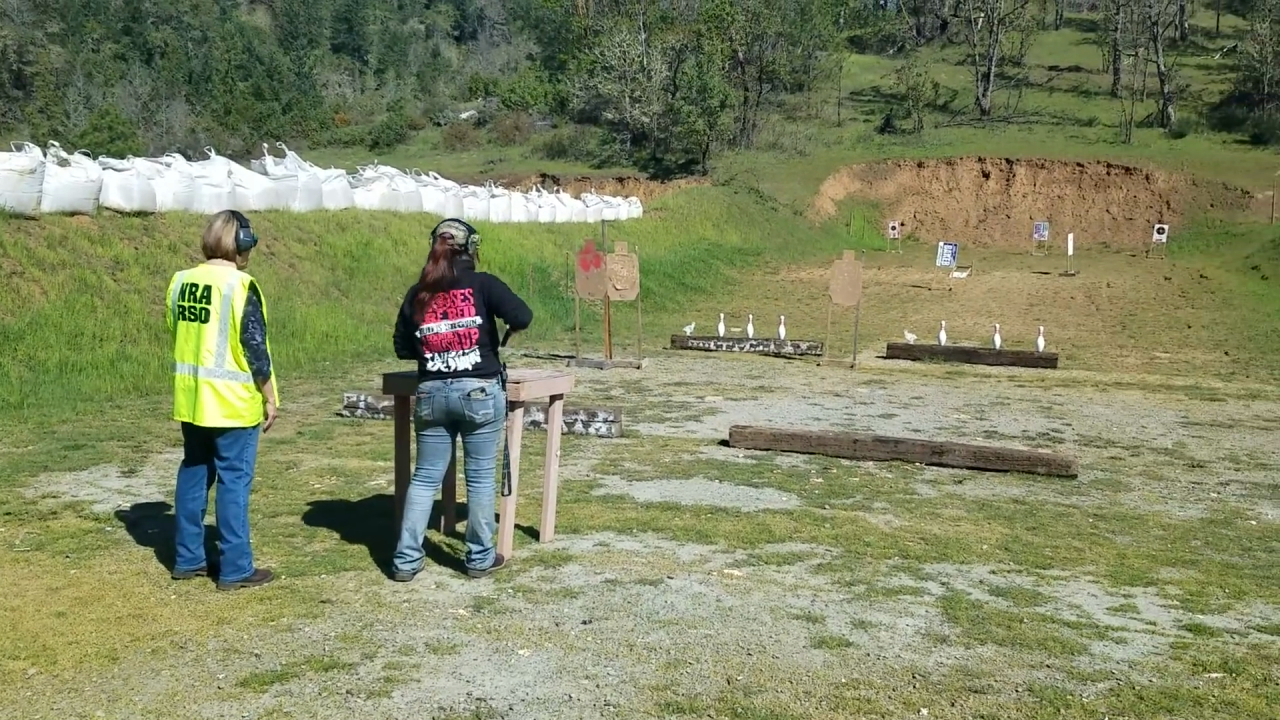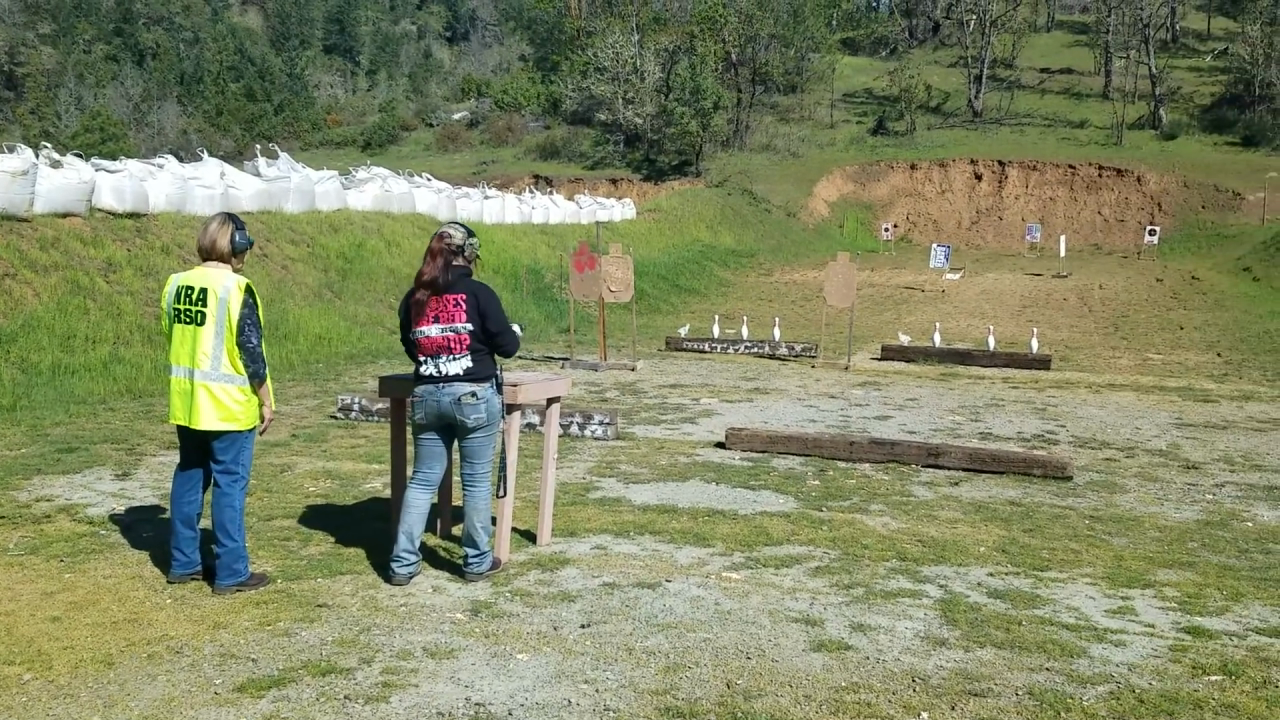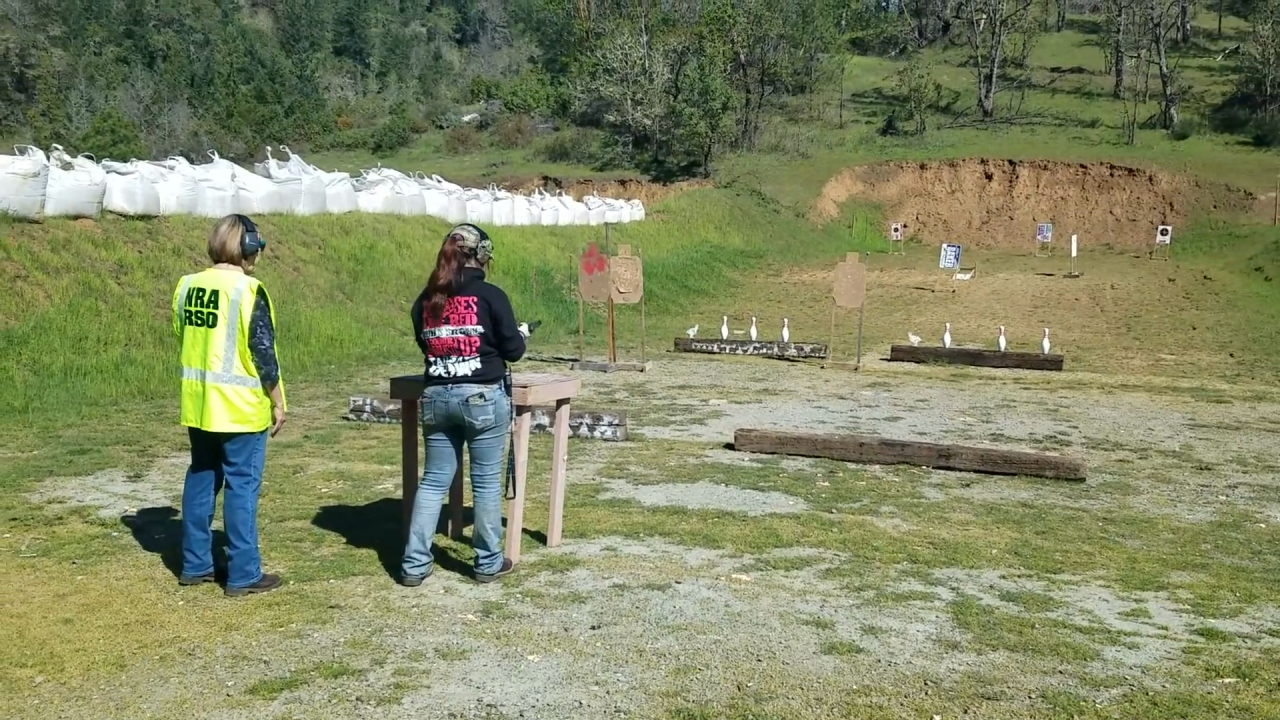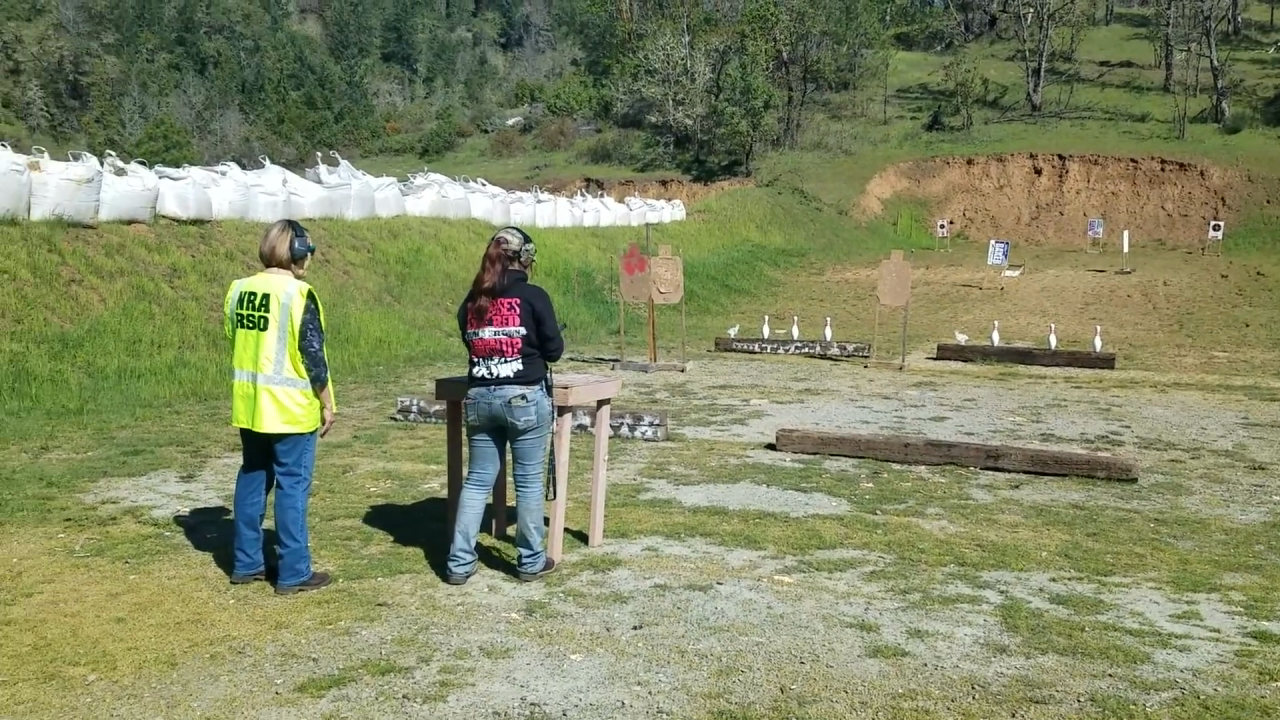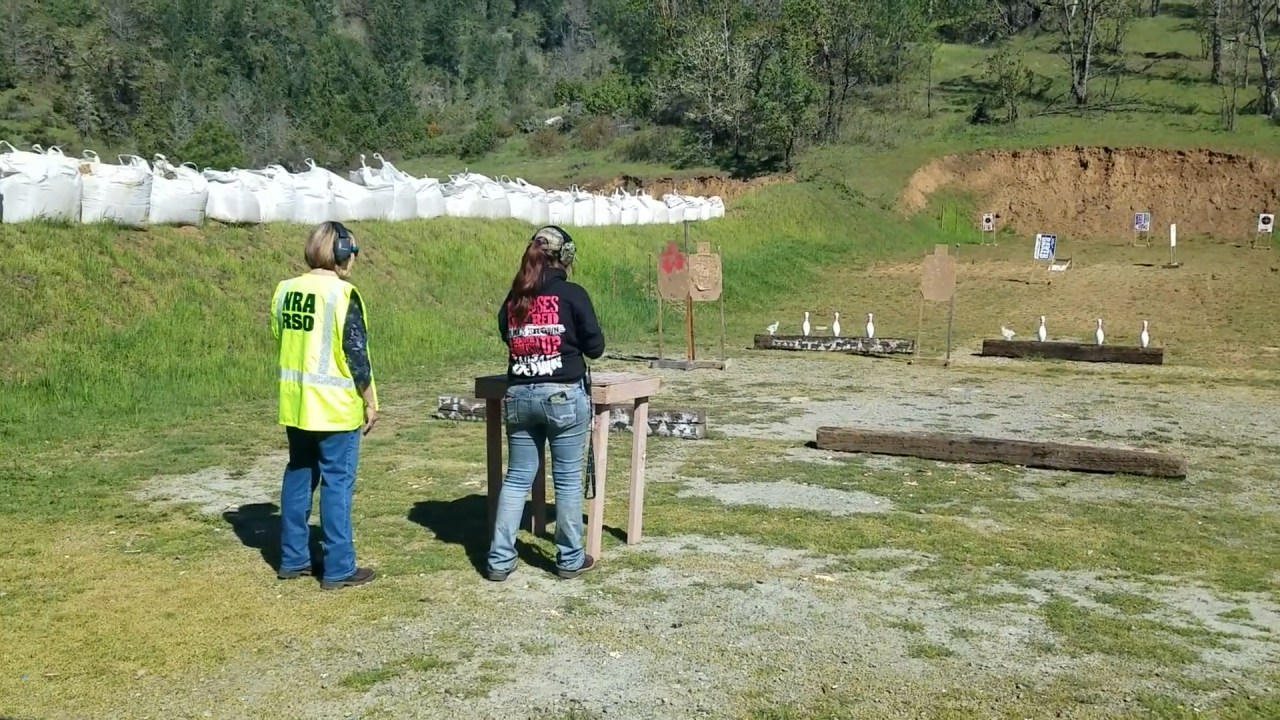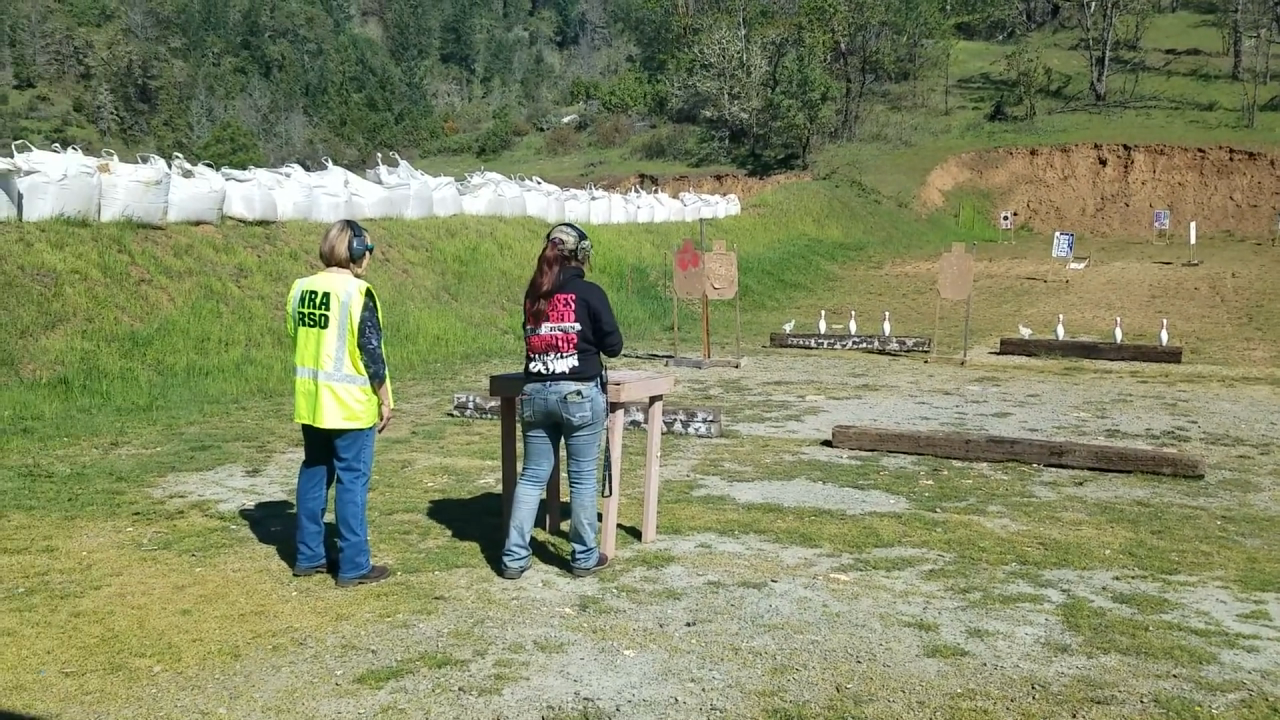
dt=0.2s
person 1, frame 1
left shoulder: (180, 281)
right shoulder: (241, 286)
left elbow: (178, 337)
right elbow: (255, 349)
right wrist: (269, 398)
left hip: (192, 400)
right hip: (233, 402)
left knee: (193, 474)
right knee: (234, 481)
left ankle: (188, 559)
right ankle: (235, 569)
person 1, frame 2
left shoulder: (175, 284)
right shoulder: (237, 288)
left elbow: (172, 339)
right elbow: (251, 352)
right wrist: (266, 401)
left hip: (187, 402)
right hip: (228, 406)
left knee: (189, 478)
right knee: (229, 485)
left ankle: (183, 563)
right ankle: (231, 573)
person 1, frame 3
left shoulder: (187, 286)
right shoulder: (248, 290)
left elbow: (183, 340)
right elbow: (264, 353)
right wrist: (277, 403)
left hip: (198, 404)
right hip: (240, 407)
left knee: (201, 480)
right knee: (242, 487)
left ankle: (195, 564)
right ankle: (243, 574)
person 1, frame 4
left shoulder: (239, 290)
right shoulder: (298, 294)
left elbow: (235, 343)
right elbow: (313, 356)
right wrist: (327, 404)
left hip: (250, 405)
right hip: (290, 408)
left knee: (252, 480)
right knee: (292, 486)
left ankle: (246, 563)
right ankle: (293, 572)
person 1, frame 5
left shoulder: (285, 291)
right shoulder: (342, 294)
left elbow: (283, 343)
right elbow: (356, 356)
right wrist: (369, 402)
left hip: (296, 404)
right hip: (335, 407)
left knee: (298, 477)
right knee: (337, 483)
left ankle: (293, 559)
right ankle: (339, 568)
person 1, frame 6
left shoulder: (300, 289)
right shoulder: (357, 293)
left elbow: (297, 342)
right elbow: (371, 353)
right wrist: (384, 399)
left hip: (311, 402)
right hip: (350, 405)
left knee: (313, 474)
right knee: (352, 481)
left ankle: (308, 556)
right ankle: (354, 565)
person 2, frame 1
left shoulder: (417, 294)
right shoulder: (481, 284)
left elbow: (403, 347)
right elbow: (522, 315)
right wrist: (508, 332)
left hip: (432, 393)
right hip: (480, 391)
left knee: (425, 477)
right knee: (480, 477)
left ankle: (406, 560)
right ankle: (480, 558)
person 2, frame 2
left shoulder: (414, 297)
right shoulder: (477, 293)
left elbow: (411, 349)
right elbow: (507, 347)
right wrist: (513, 334)
left hip: (427, 396)
right hip: (474, 395)
left knee: (422, 480)
right knee: (476, 480)
left ankle: (403, 563)
right ankle: (477, 561)
person 2, frame 3
left shoulder: (426, 299)
right shoulder: (490, 295)
right elbow: (513, 350)
right wrist: (521, 334)
left hip: (437, 397)
right hip: (483, 397)
left knee: (433, 480)
right knee: (486, 482)
left ankle: (414, 564)
right ankle: (488, 562)
person 2, frame 4
left shoulder: (472, 300)
right shoulder: (533, 296)
right elbow: (553, 350)
right wrist: (540, 341)
left hip: (480, 398)
right hip: (526, 398)
left knee: (477, 480)
right knee: (529, 481)
left ankle: (459, 563)
right ankle: (531, 561)
person 2, frame 5
left shoulder: (513, 299)
right shoulder: (572, 294)
right elbow: (594, 347)
left hip: (519, 396)
right hip: (564, 395)
left knee: (517, 477)
right knee: (567, 479)
left ankle: (499, 559)
right ankle: (570, 558)
person 2, frame 6
left shoulder: (533, 296)
right shoulder: (589, 292)
right elbow: (613, 346)
left hip: (535, 394)
right hip: (580, 394)
left knee: (532, 476)
right knee: (582, 477)
left ankle: (514, 557)
right ankle: (584, 557)
